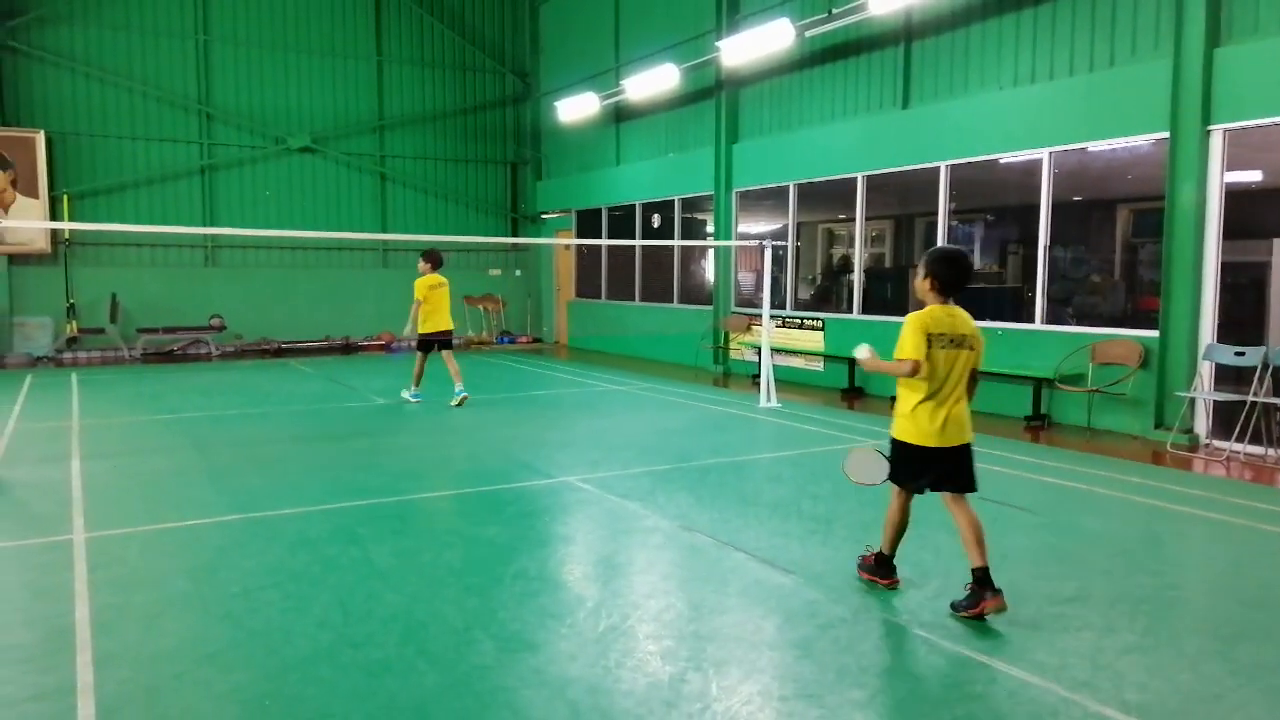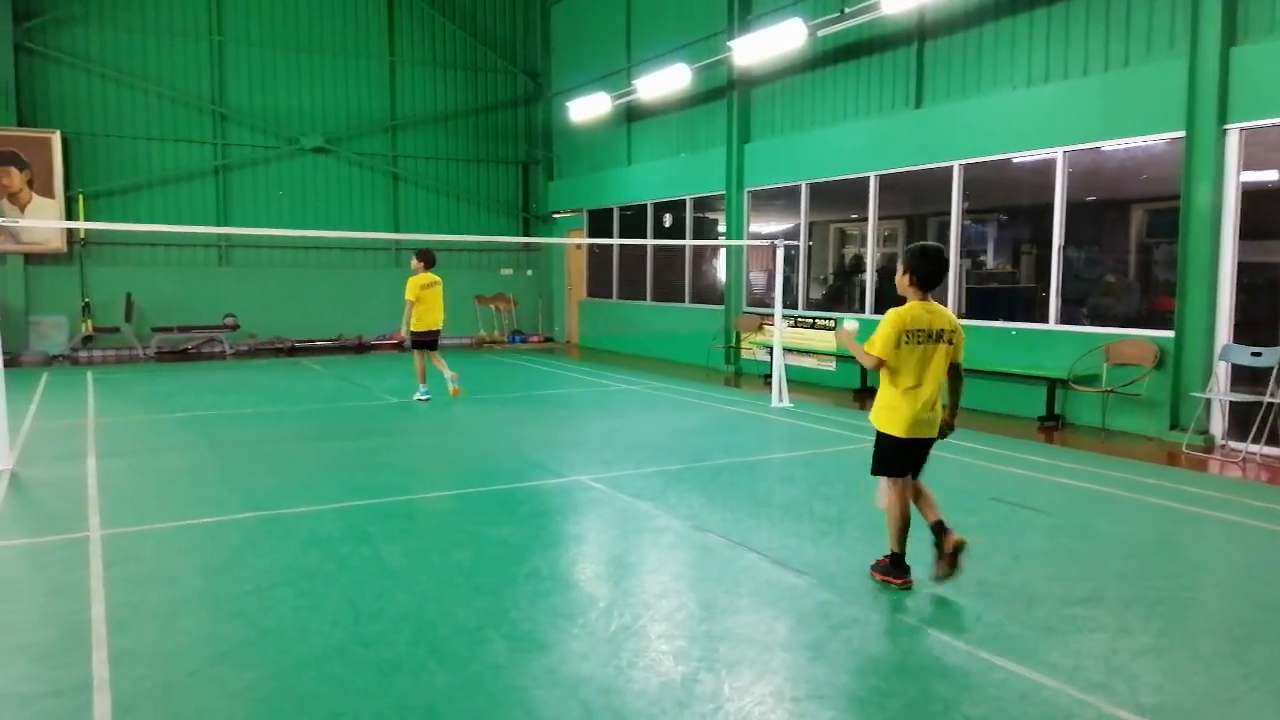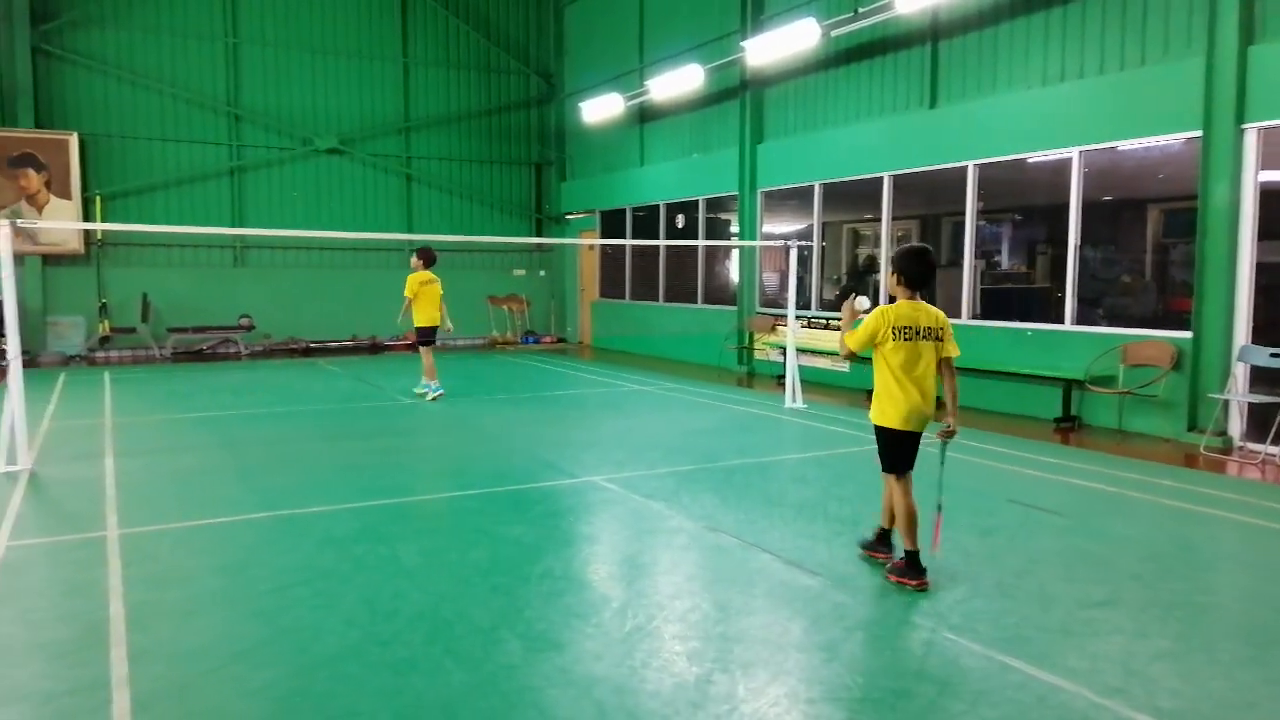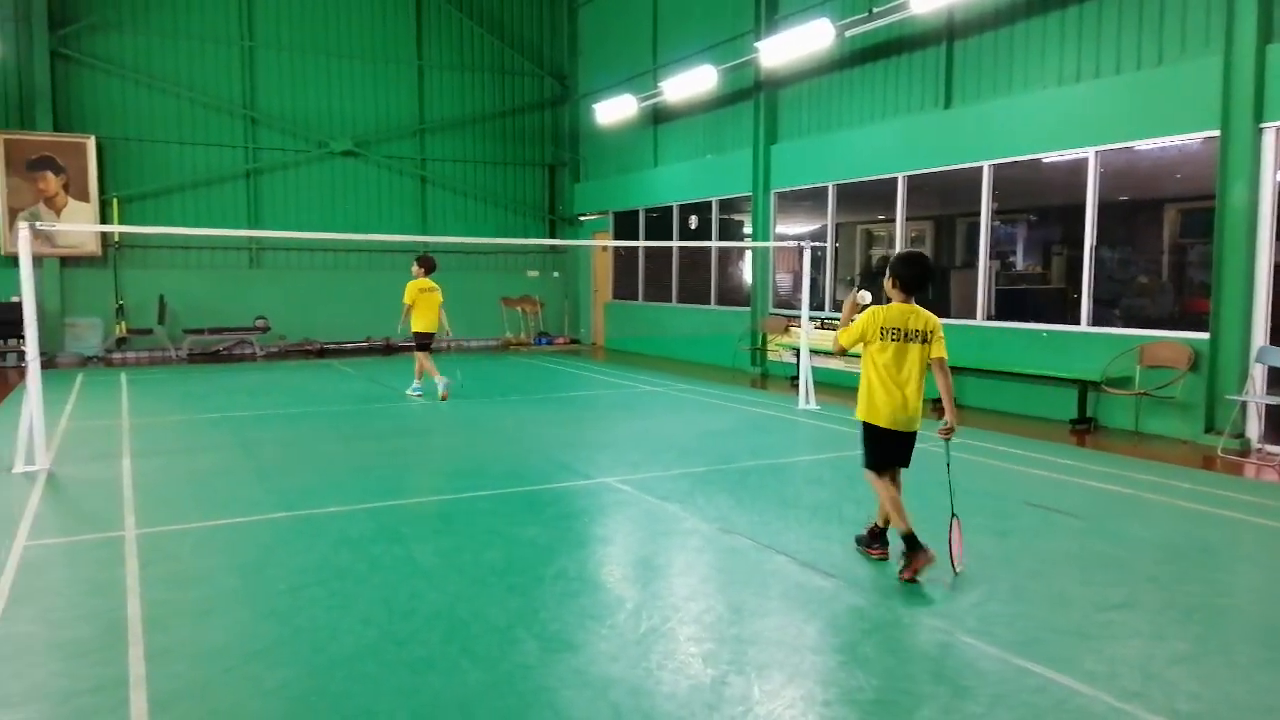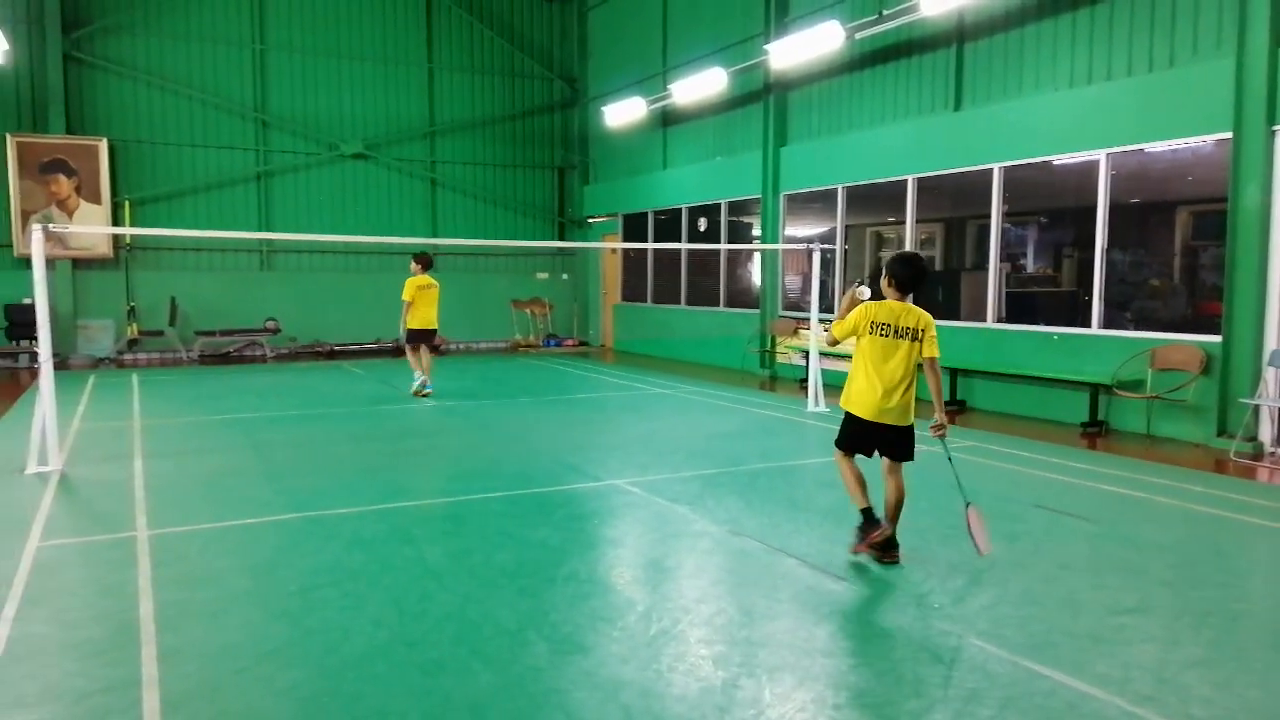
dt=0.2s
person 1, frame 1
left shoulder: (918, 321)
right shoulder: (969, 325)
left elbow: (911, 368)
right elbow: (972, 377)
left wrist: (875, 364)
left hip: (916, 428)
right hip: (956, 430)
left knee: (901, 492)
right knee: (957, 502)
left ankle: (883, 564)
right ankle: (984, 586)
person 1, frame 2
left shoulder: (898, 318)
right shoulder: (950, 322)
left elbow: (873, 361)
right elbow: (955, 373)
left wrist: (849, 341)
right wrist: (951, 413)
left hip: (896, 418)
right hip: (929, 420)
left knee: (896, 486)
right knee: (911, 481)
left ankle: (897, 564)
right ankle: (944, 536)
person 1, frame 3
left shoulder: (884, 315)
right shoulder: (938, 319)
left elbow: (848, 350)
right elbow: (948, 369)
left wrist: (847, 320)
right wrist: (951, 415)
left hip: (892, 413)
right hip: (920, 412)
left knee: (899, 481)
right knee: (896, 476)
left ankle: (912, 565)
right ankle: (883, 539)
person 1, frame 4
left shoulder: (874, 316)
right shoulder: (931, 322)
left elbow: (838, 346)
right elbow: (940, 369)
left wrist: (847, 314)
right wrist: (950, 413)
left hip: (878, 412)
right hip: (909, 415)
left knee: (879, 477)
right knee: (891, 475)
left ankle: (914, 546)
right ankle: (877, 537)
person 1, frame 5
left shoulder: (867, 311)
right shoulder: (924, 321)
left elbow: (831, 338)
right elbow: (931, 367)
left wrist: (845, 307)
right wrist: (939, 411)
left hip: (864, 406)
right hip: (900, 411)
left knee: (844, 456)
right knee: (893, 469)
left ankle: (870, 522)
right ankle: (887, 540)
